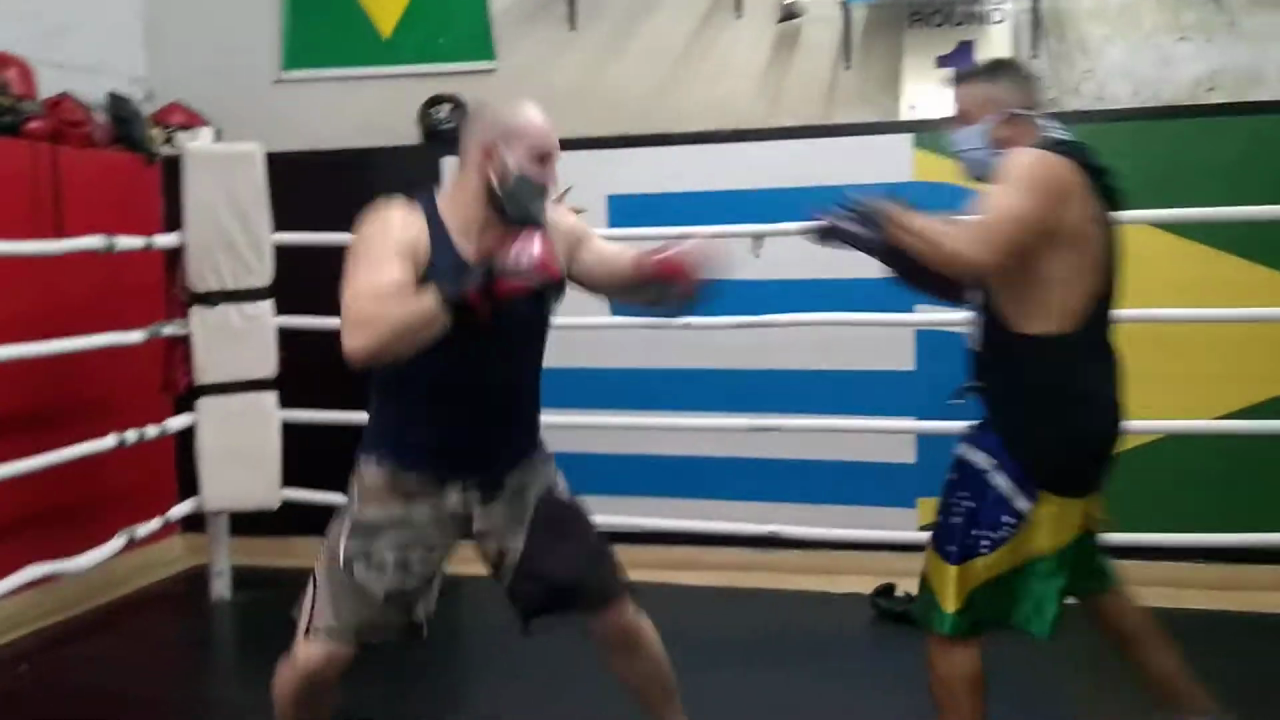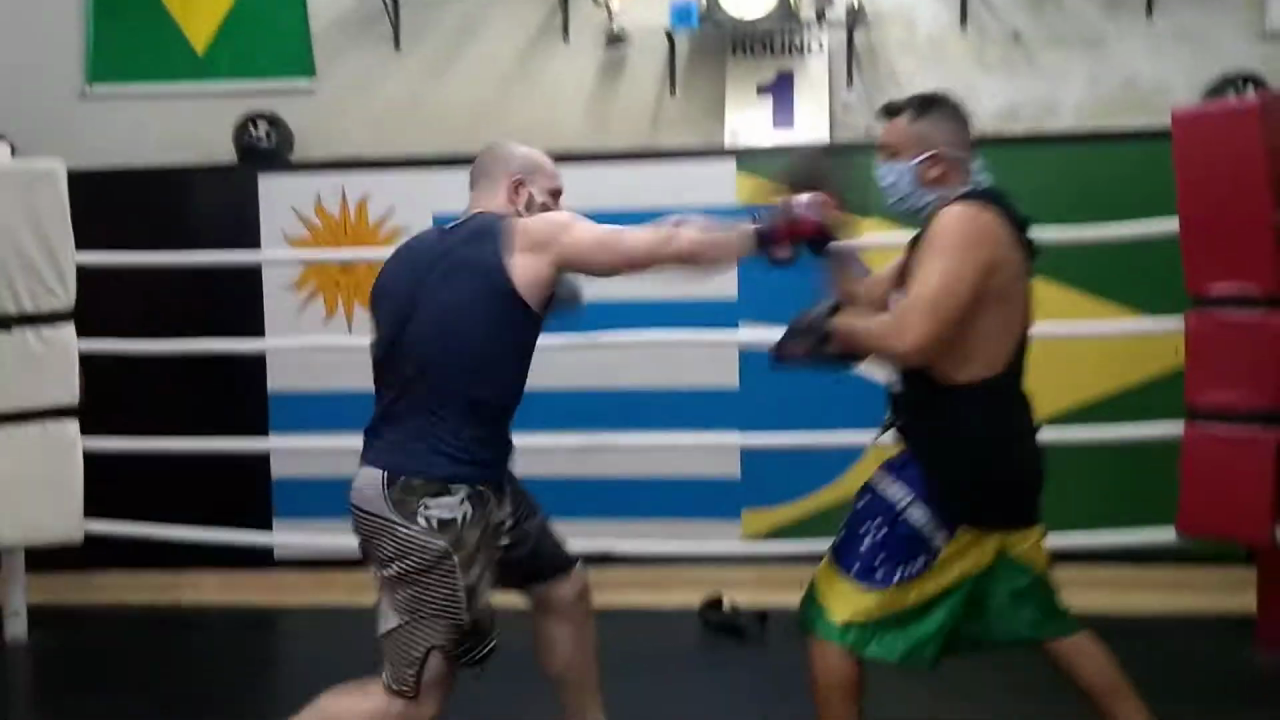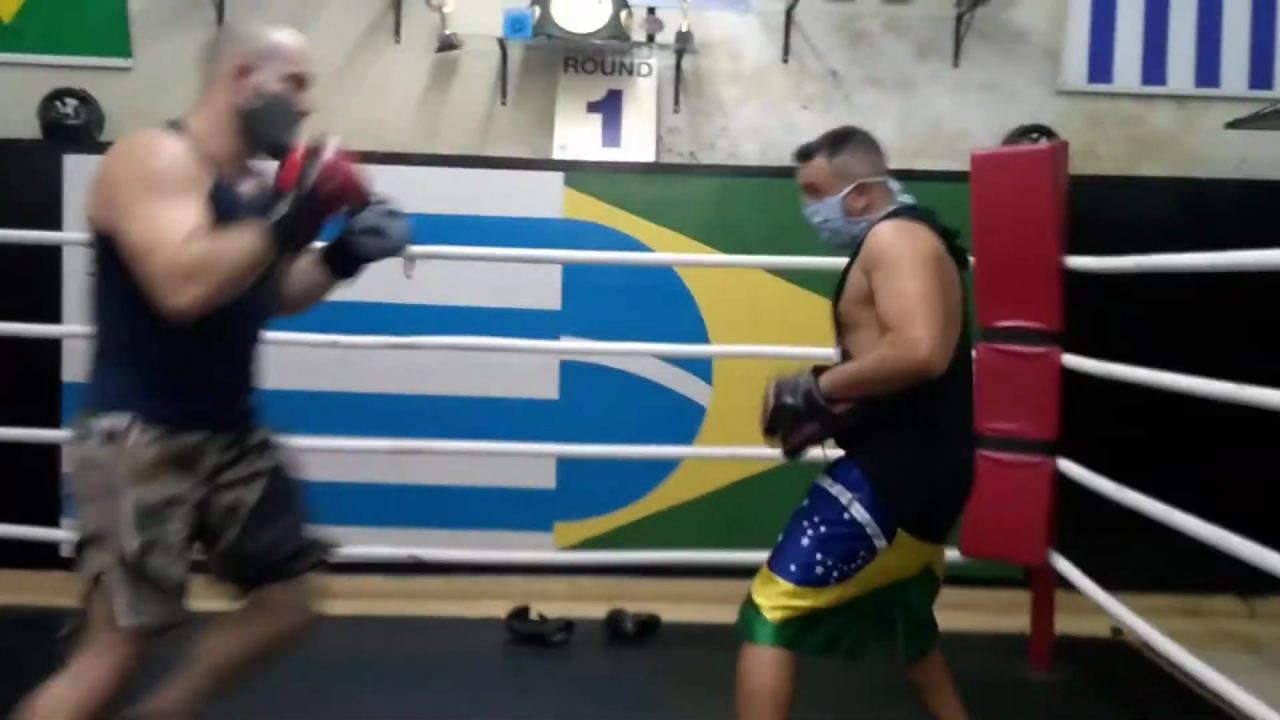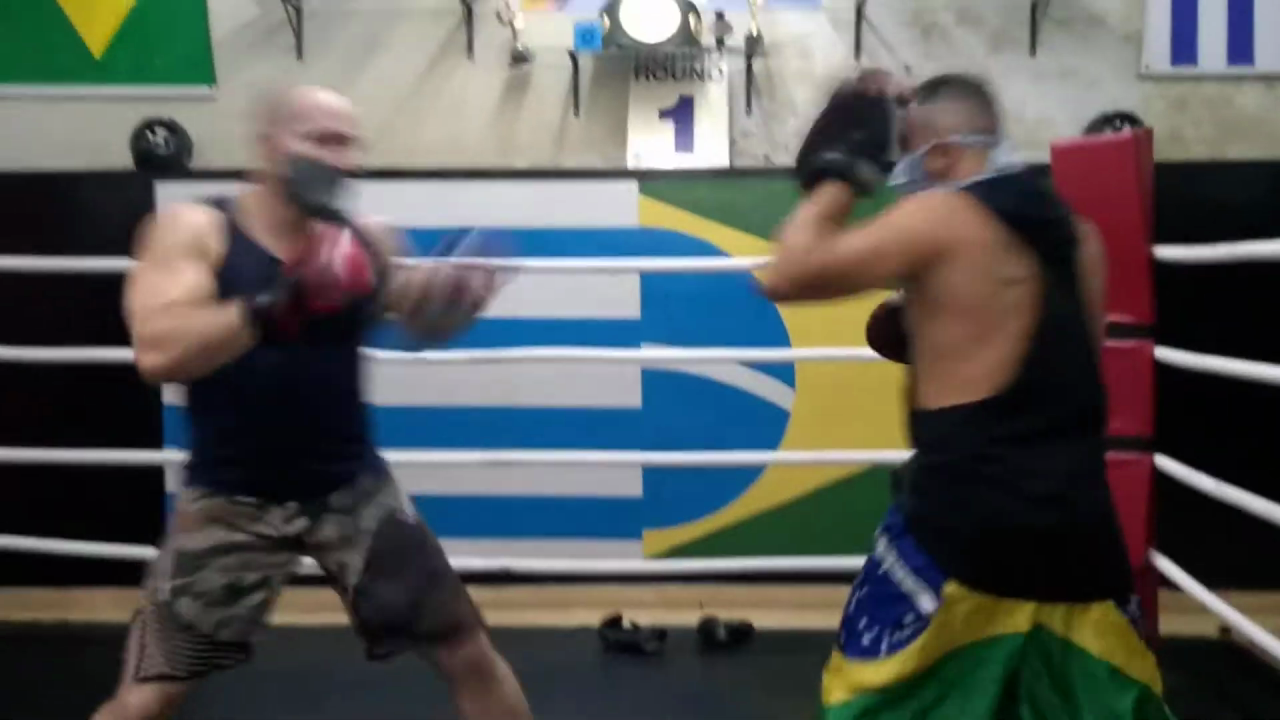
dt=1s
person 1, frame 1
left shoulder: (548, 226)
right shoulder: (397, 228)
left elbow: (629, 277)
right elbow: (365, 339)
left wrist: (667, 275)
right wrist: (473, 289)
left hip: (513, 473)
right hip: (403, 477)
left knee: (617, 621)
right knee: (319, 656)
person 1, frame 2
left shoulder: (407, 258)
right shoulder: (532, 238)
right elbow: (672, 245)
right wrist: (770, 230)
left hip: (455, 483)
right hip: (426, 495)
left knee: (564, 590)
person 1, frame 3
left shoulder: (252, 180)
right shoulder: (156, 159)
left elbow: (277, 292)
right elbow: (185, 285)
left wrist: (344, 254)
right wrist: (289, 211)
left hip: (228, 436)
right hip: (139, 441)
left knee: (288, 604)
right knee: (115, 652)
person 1, frame 4
left shoulder: (355, 237)
right shoulder: (191, 231)
left elbow: (429, 319)
right elbow: (158, 355)
left wrist: (455, 286)
right wrist: (277, 299)
left hip: (348, 492)
right hip: (231, 501)
left knee: (466, 653)
person 2, frame 1
left shoulder: (1036, 168)
right shoulder: (1060, 176)
left elbow: (976, 253)
left wrist: (893, 220)
right wrist: (923, 247)
left hip: (1034, 422)
right hip: (1073, 414)
left knee: (947, 609)
right knee: (1086, 578)
person 2, frame 2
left shoulder: (964, 222)
right shoulder: (968, 223)
left elbow: (907, 338)
right elbow: (893, 297)
left wrist: (832, 322)
left hip: (947, 466)
right hip: (1000, 459)
left knee: (834, 618)
right knee: (1046, 621)
person 2, frame 3
left shoulder: (897, 238)
right shoulder: (891, 244)
left elbow: (920, 352)
left wrist: (820, 387)
right wrist: (824, 413)
left hip: (895, 470)
right hip: (923, 471)
left knee: (773, 621)
right knee: (906, 630)
person 2, frame 4
left shoulder: (937, 222)
right shoulder: (1074, 233)
left elbow: (789, 276)
left wrist: (834, 176)
left hip: (963, 523)
right hip: (1077, 525)
